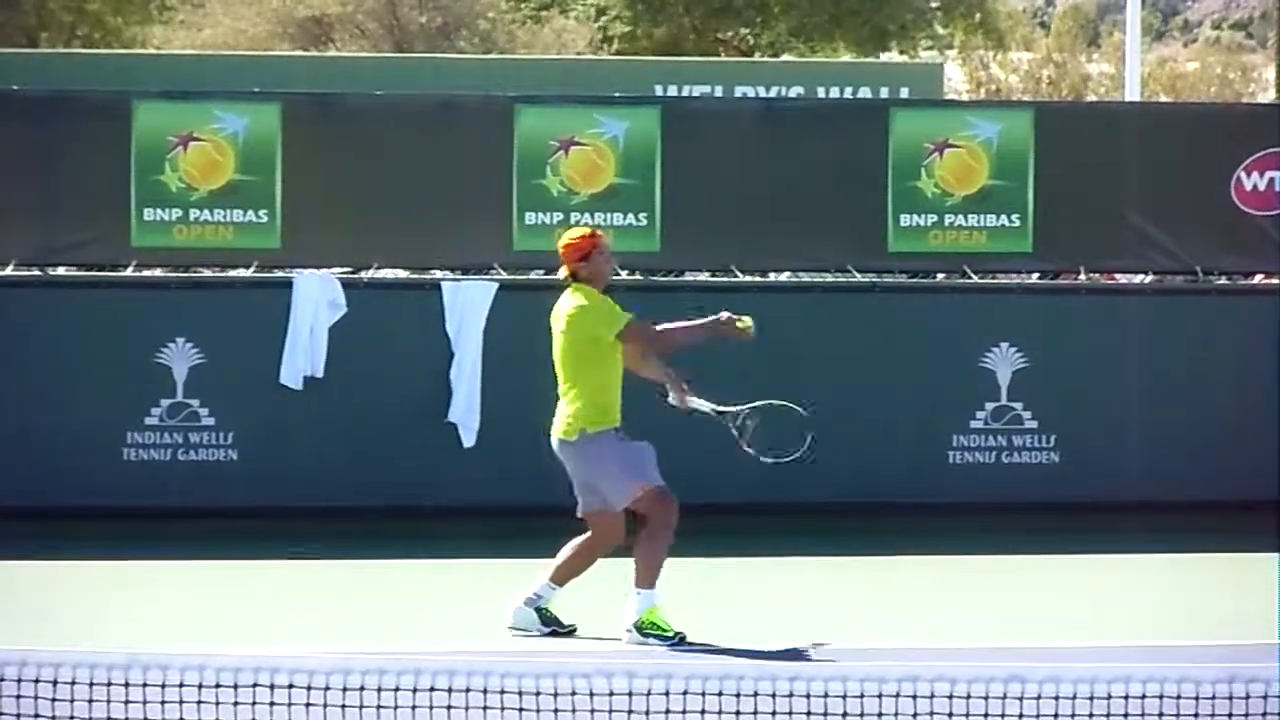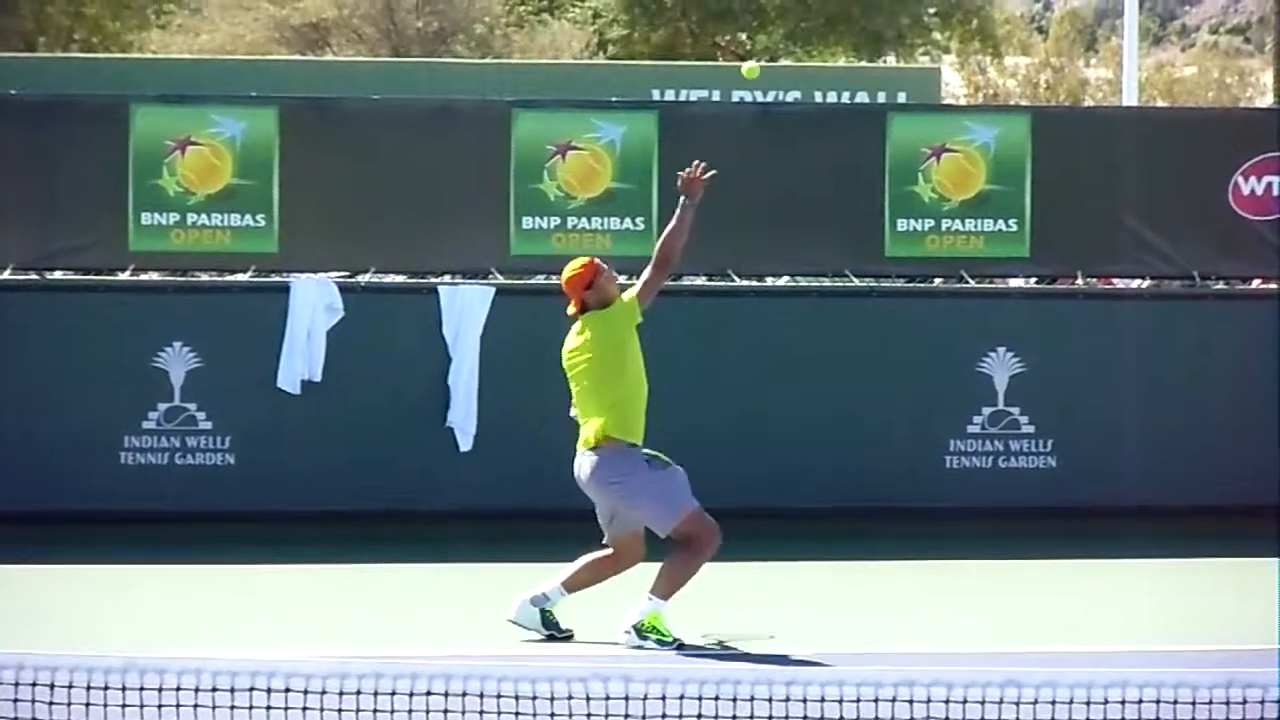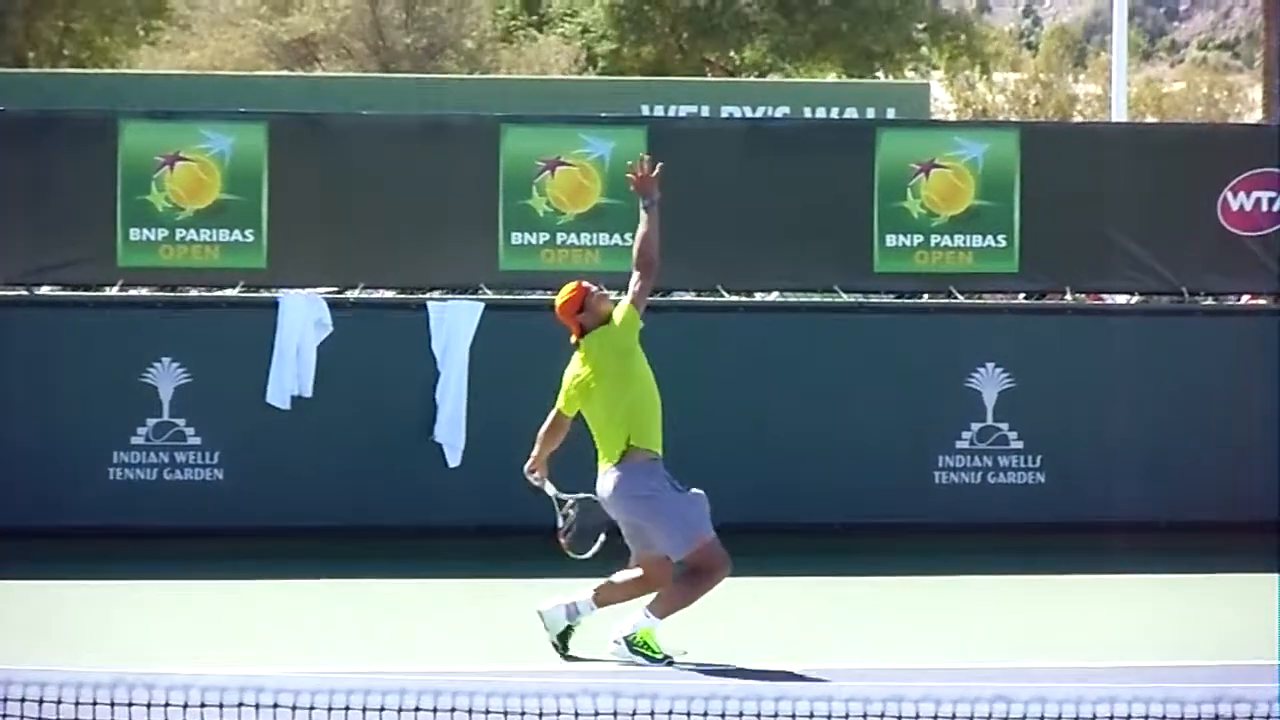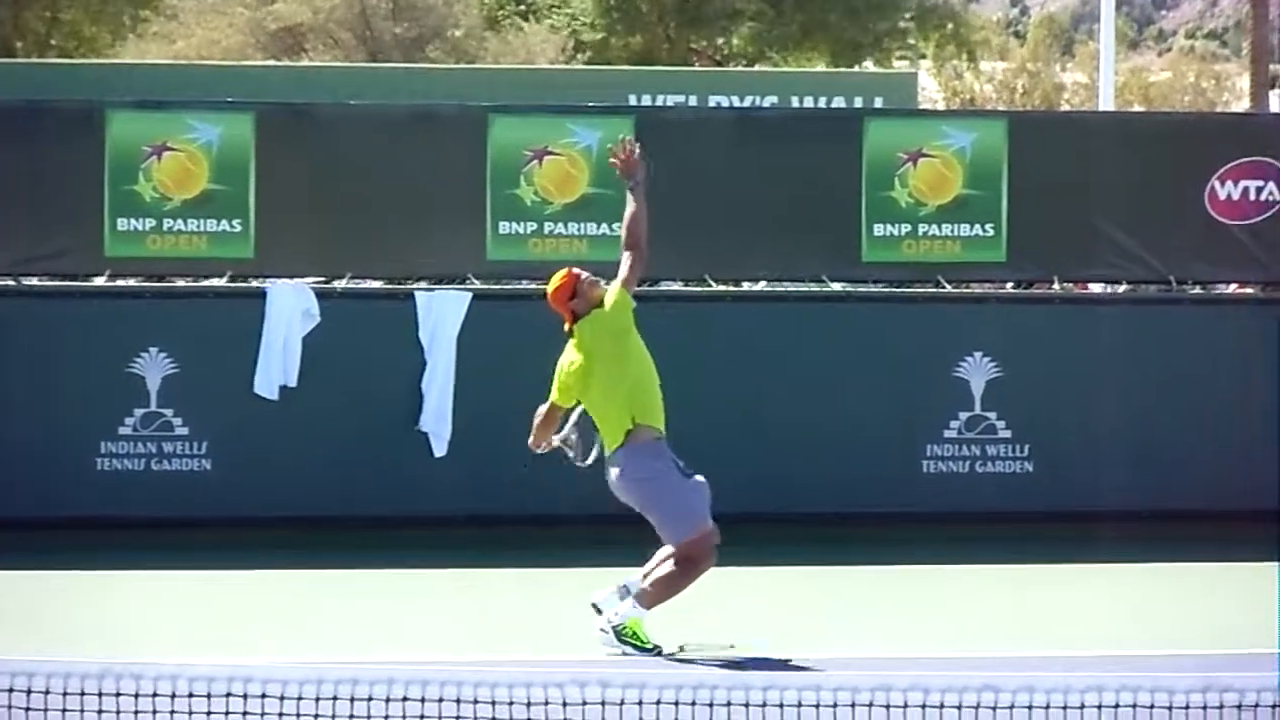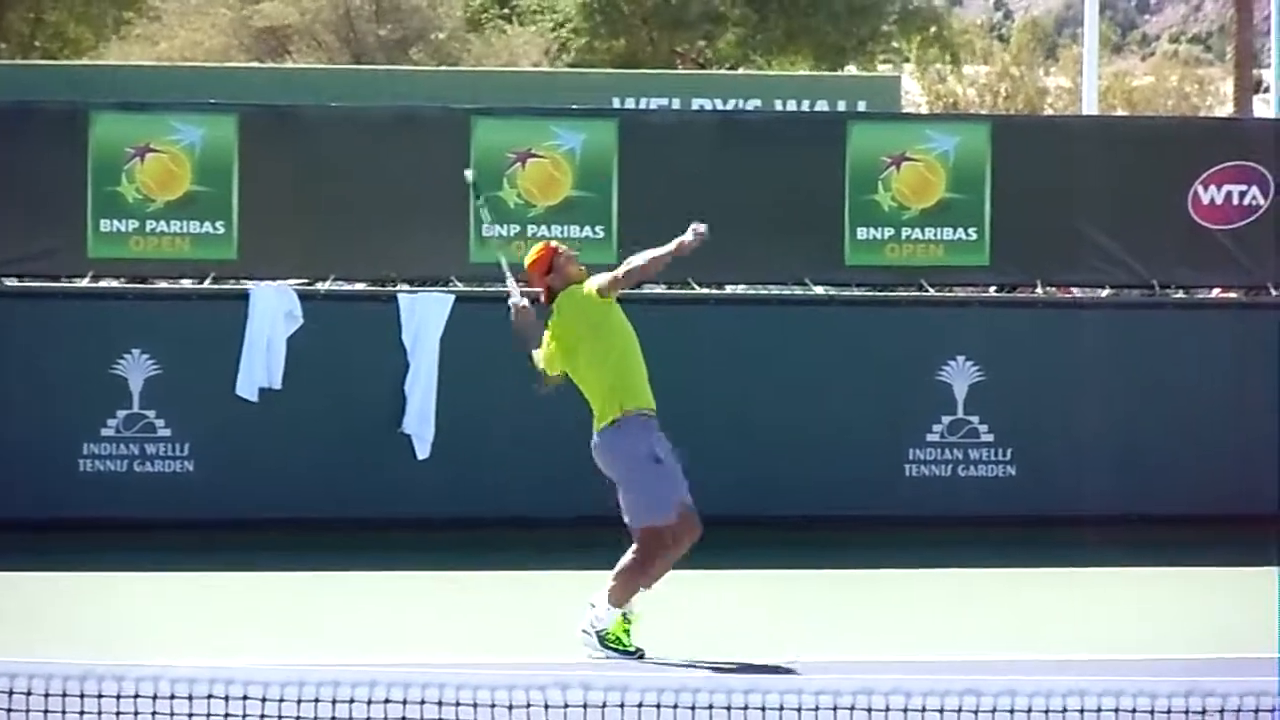
dt=0.2s
person 1, frame 1
left shoulder: (571, 307)
right shoulder: (589, 305)
left elbow: (626, 355)
right elbow: (650, 339)
left wrist: (667, 378)
right wrist: (714, 326)
left hip: (575, 436)
right hip: (588, 436)
left knee: (605, 532)
right knee: (661, 510)
left ankle: (532, 605)
right ankle: (641, 616)
person 1, frame 2
left shoulder: (574, 343)
right shoulder: (615, 319)
right elbow: (662, 267)
right wrist: (688, 201)
left hip: (595, 464)
right hip: (617, 462)
left knee: (624, 553)
right knee: (704, 535)
left ankle: (535, 603)
right ankle: (642, 620)
person 1, frame 3
left shoulder: (576, 371)
right shoulder: (616, 334)
left elbow: (556, 424)
right elbow: (647, 269)
left wrist: (538, 461)
right wrist: (649, 202)
left hip: (620, 481)
right hip: (638, 476)
left knee: (656, 573)
right knee: (712, 564)
left ankle: (563, 609)
right ankle: (632, 633)
person 1, frame 4
left shoulder: (569, 360)
right shoulder: (610, 319)
left elbow: (548, 416)
right elbow: (634, 251)
left wrist: (538, 441)
right wrist: (634, 183)
left hip: (636, 460)
right hip: (643, 457)
left knee: (701, 543)
right knee: (699, 554)
left ankle: (619, 596)
right ankle: (622, 620)
person 1, frame 5
left shoulder: (553, 340)
right shoulder: (583, 299)
left elbow: (543, 364)
right elbow: (638, 270)
right wrist: (683, 243)
left hip: (640, 430)
right hip: (625, 435)
left knee: (684, 530)
right knee: (656, 540)
left ankle: (607, 610)
right ankle: (601, 622)
